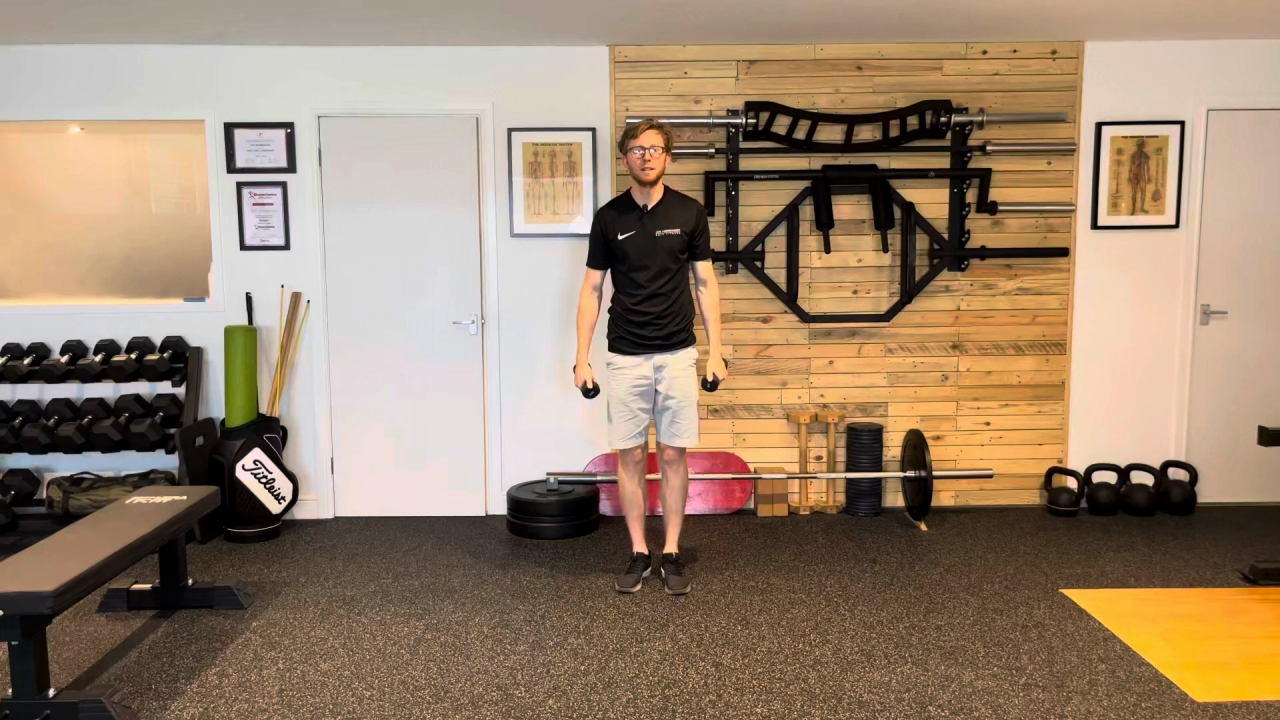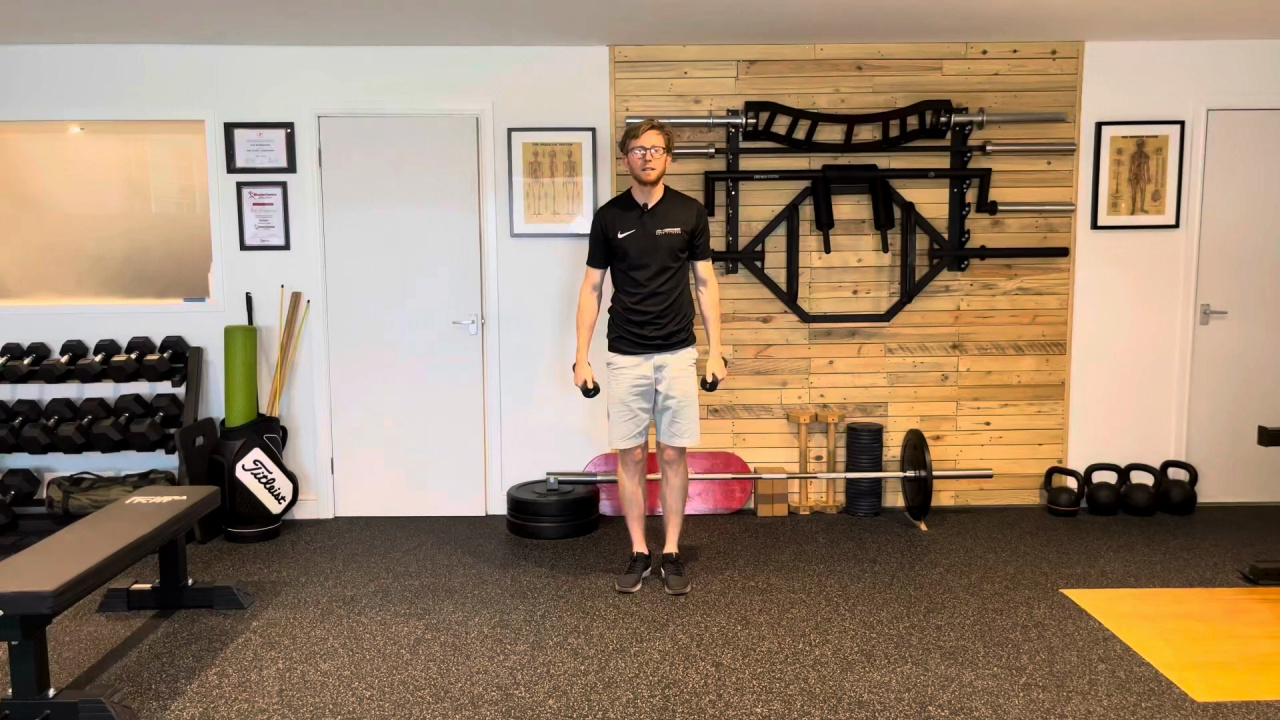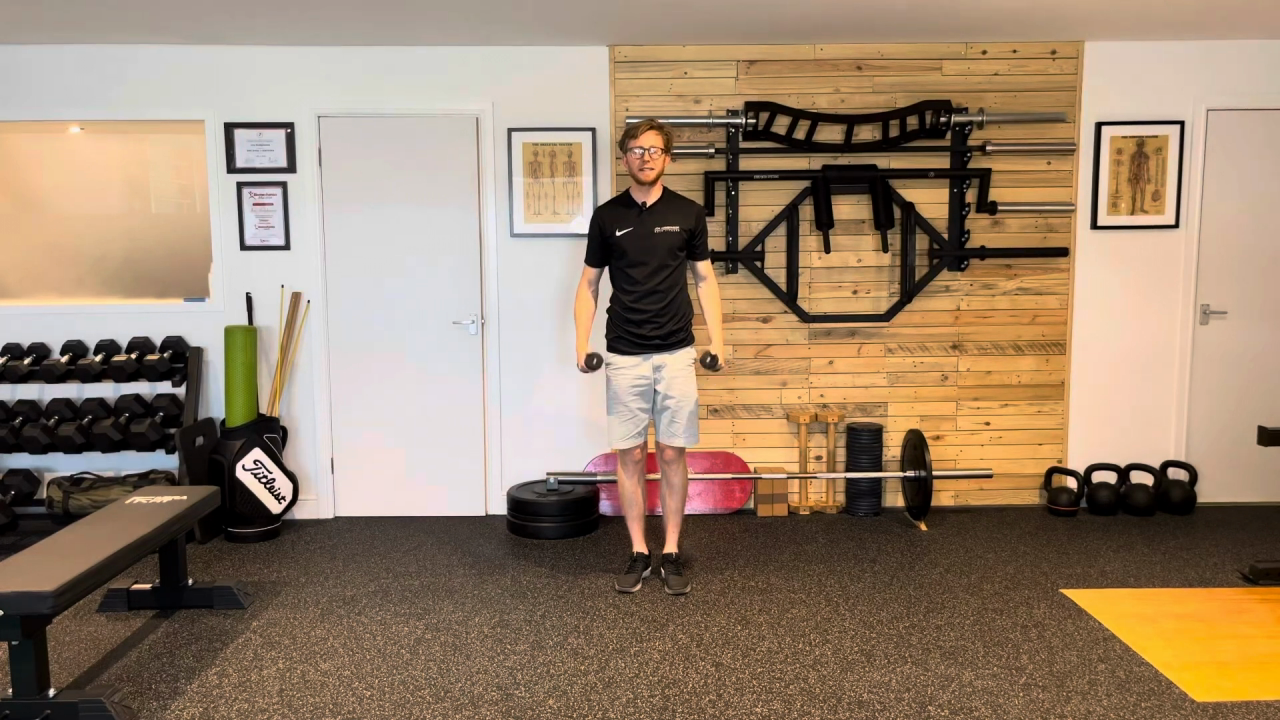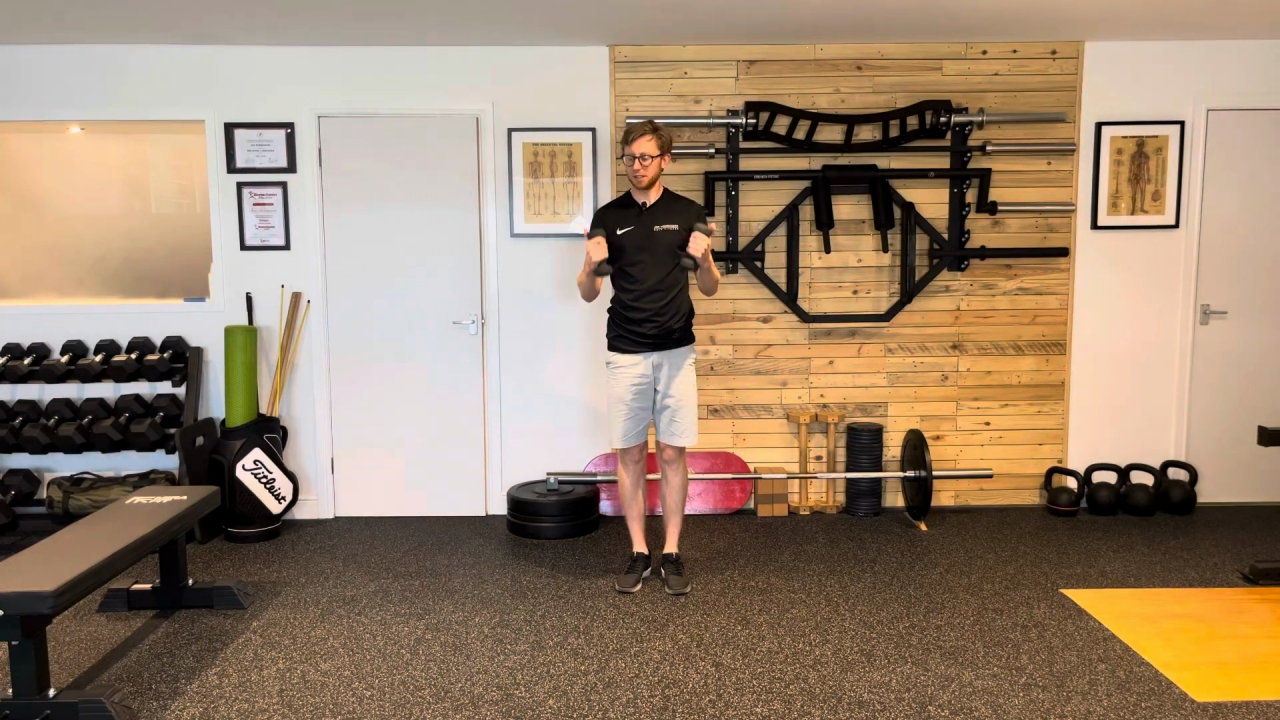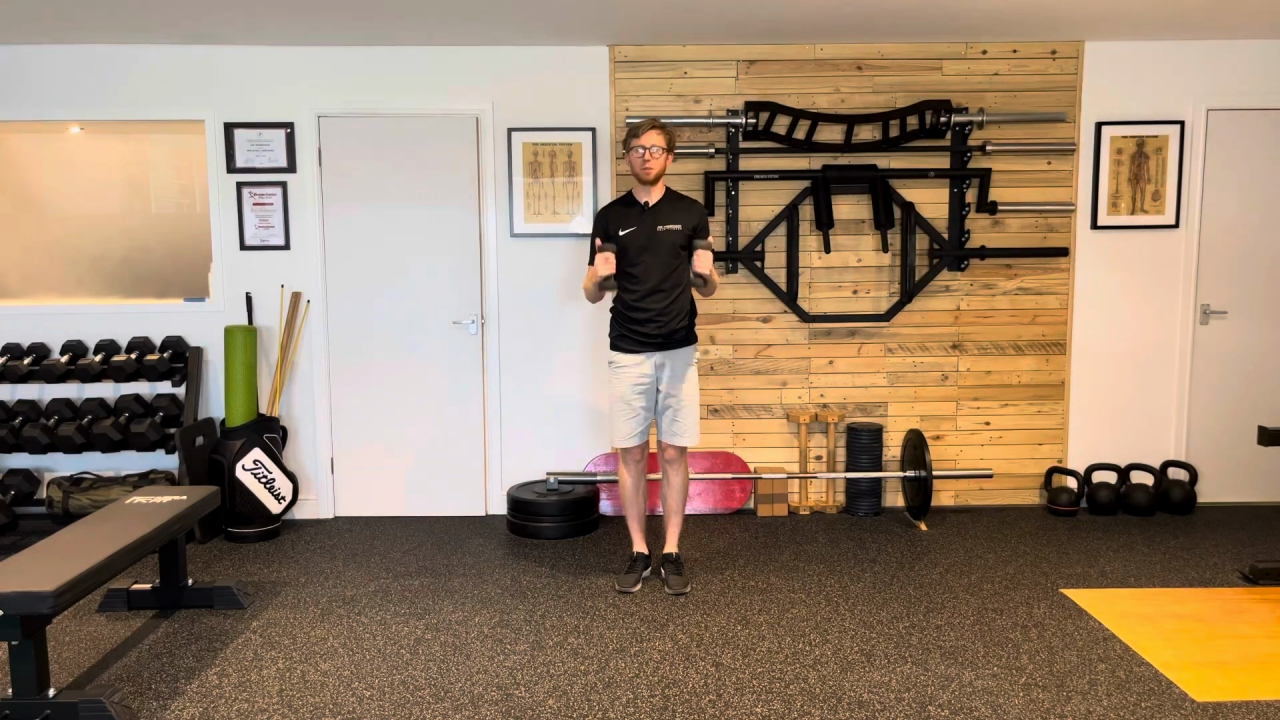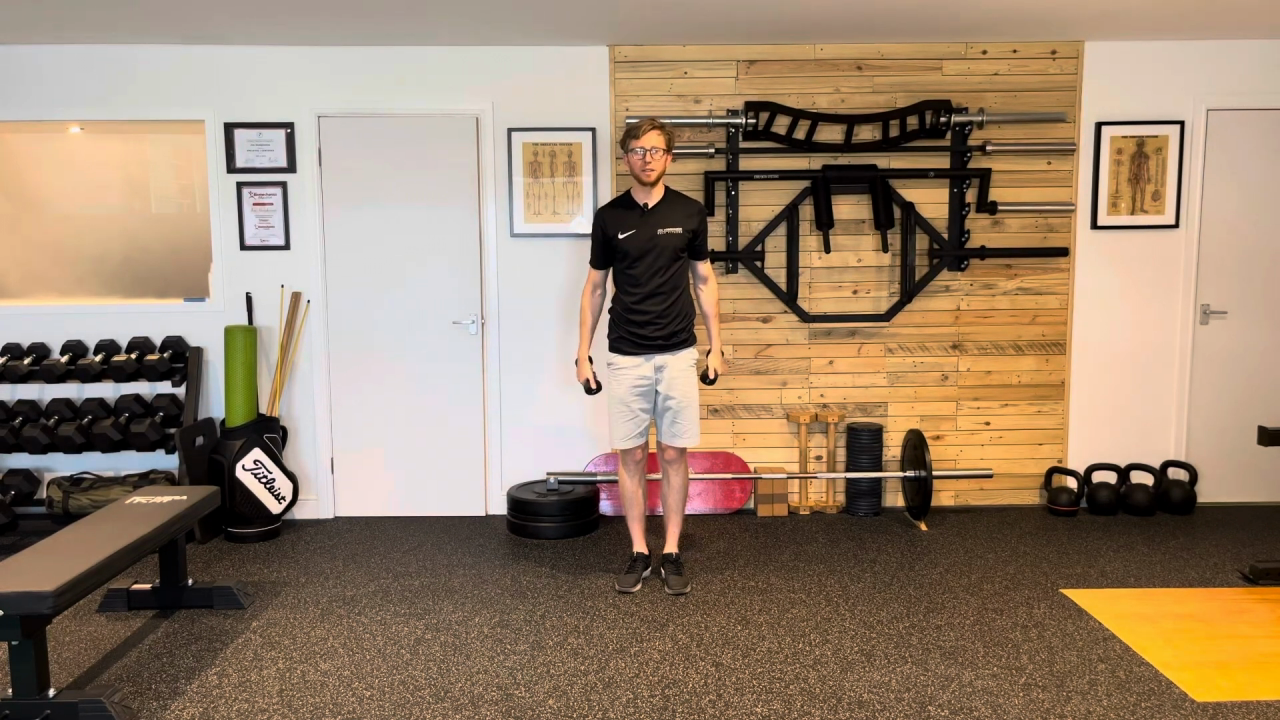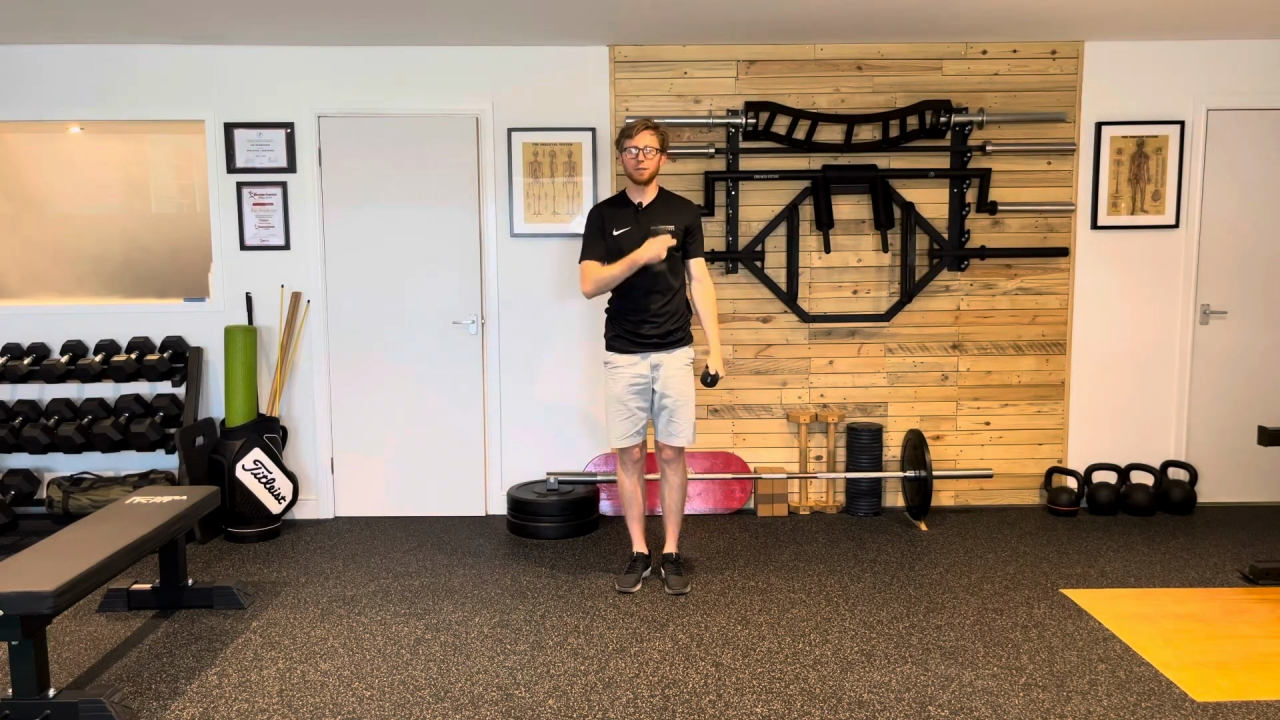
dt=0.7s
person 1, frame 1
left shoulder: (689, 212)
right shoulder: (609, 217)
left elbow: (705, 283)
right elbow: (592, 289)
left wrist: (716, 351)
right wrist: (581, 357)
left hip: (677, 354)
right hip: (625, 356)
left knee: (673, 455)
right knee: (630, 456)
left ankle: (671, 553)
right ankle: (638, 552)
person 1, frame 2
left shoulder: (690, 212)
right shoulder: (609, 216)
left elbow: (705, 282)
right elbow: (592, 287)
left wrist: (716, 350)
right wrist: (581, 355)
left hip: (677, 354)
right hip: (625, 356)
left knee: (673, 454)
right knee: (630, 455)
left ankle: (671, 553)
right ankle: (638, 552)
person 1, frame 3
left shoulder: (688, 213)
right shoulder: (606, 216)
left elbow: (705, 280)
right elbow: (588, 284)
left wrist: (717, 339)
right wrist: (581, 341)
left hip: (676, 353)
right hip: (623, 356)
left knee: (672, 455)
right knee: (630, 455)
left ankle: (671, 554)
right ankle: (638, 552)
person 1, frame 4
left shoulder: (688, 212)
right shoulder: (609, 216)
left elbow: (710, 286)
right elbow: (588, 292)
left wrist: (704, 260)
right wrist: (591, 265)
left hip: (675, 351)
right hip: (625, 353)
left knee: (673, 453)
right knee: (630, 453)
left ankle: (671, 553)
right ankle: (638, 552)
person 1, frame 5
left shoulder: (690, 211)
right shoulder: (611, 216)
left elbow: (706, 279)
right elbow: (592, 287)
left wrist: (707, 274)
right wrist: (598, 276)
left hip: (679, 351)
right hip: (628, 353)
left knee: (674, 452)
right knee: (631, 452)
left ankle: (672, 553)
right ankle: (638, 553)
person 1, frame 6
left shoulder: (690, 212)
right shoulder: (609, 216)
left elbow: (704, 280)
right elbow: (594, 287)
left wrist: (716, 345)
right wrist: (582, 352)
left hip: (678, 353)
right hip: (626, 356)
left knee: (674, 454)
right knee: (631, 456)
left ankle: (672, 553)
right ankle: (639, 552)
person 1, frame 7
left shoulder: (684, 212)
right shoulder: (604, 214)
left elbow: (699, 281)
right elbow: (589, 283)
left wrist: (715, 346)
right wrist: (640, 254)
left hip: (674, 352)
right hip: (623, 354)
left knee: (672, 452)
right knee: (630, 454)
left ankle: (671, 553)
right ankle: (638, 553)
